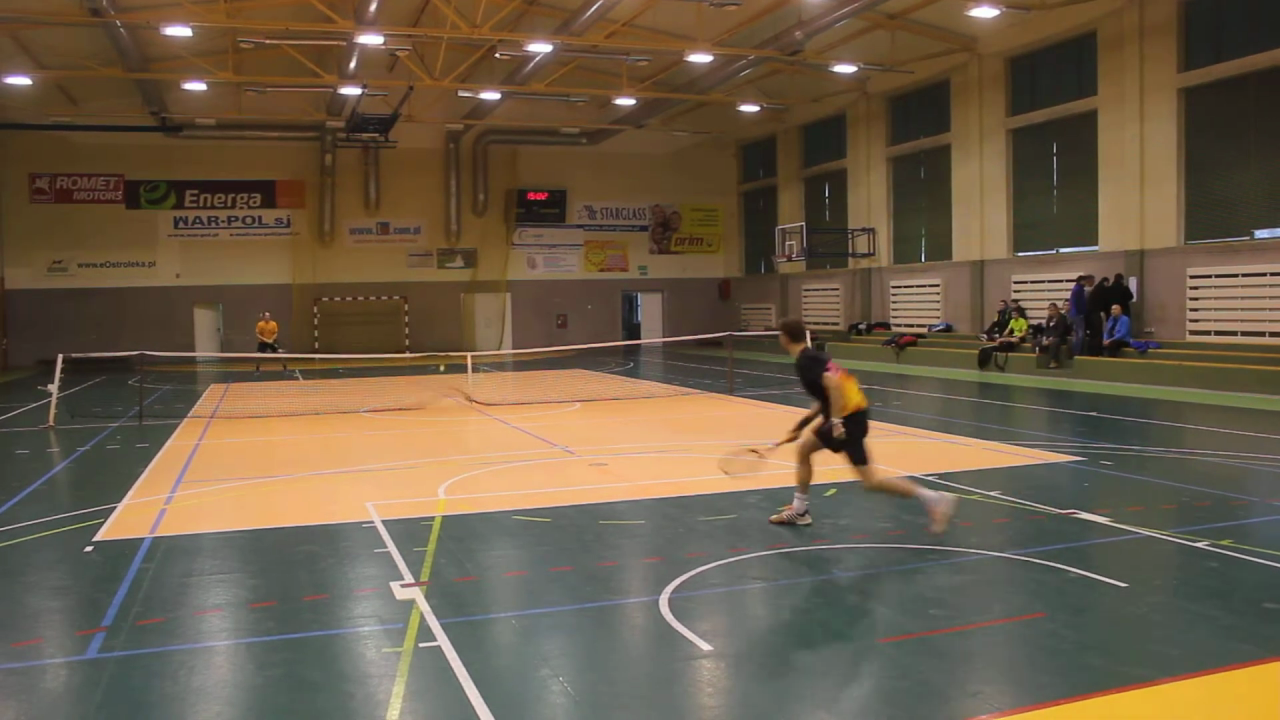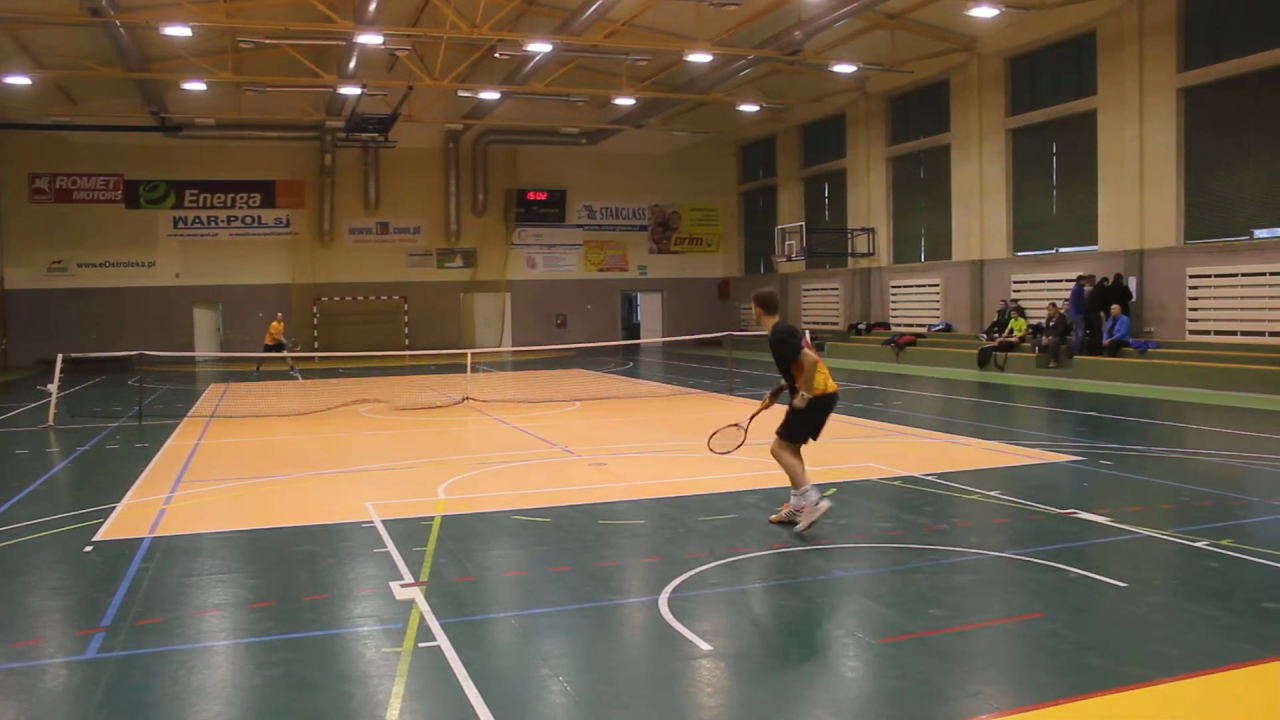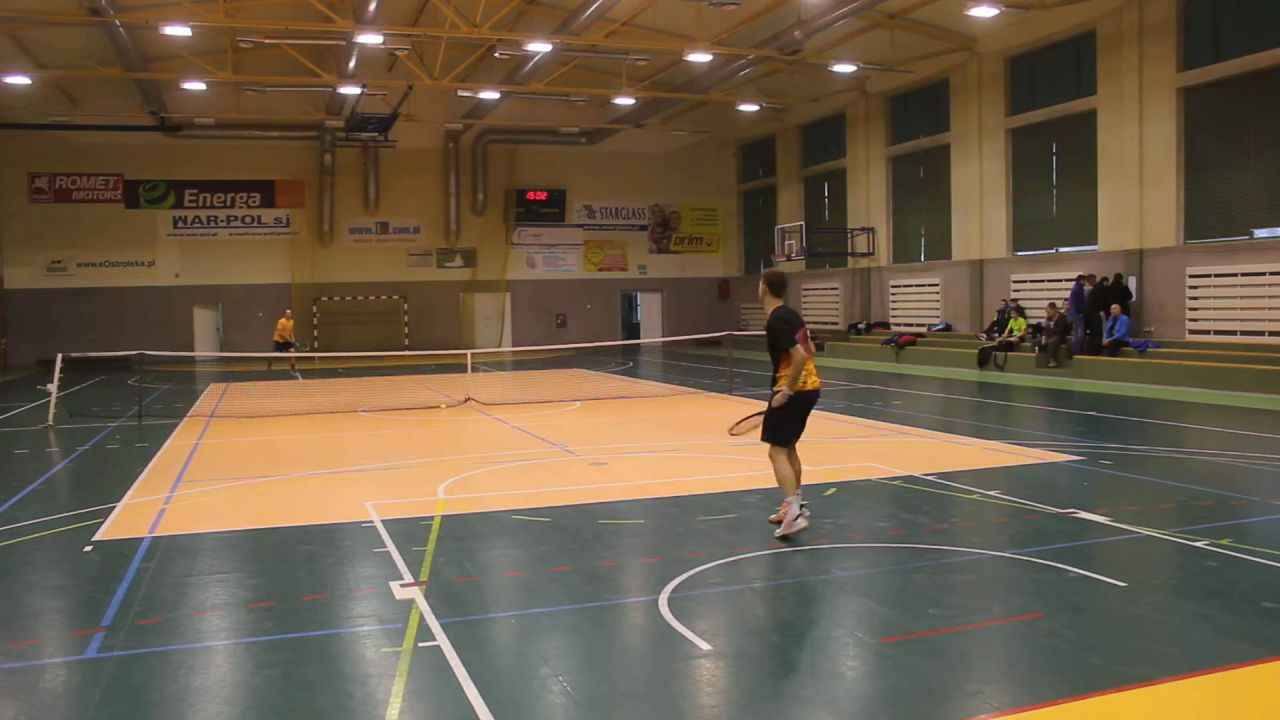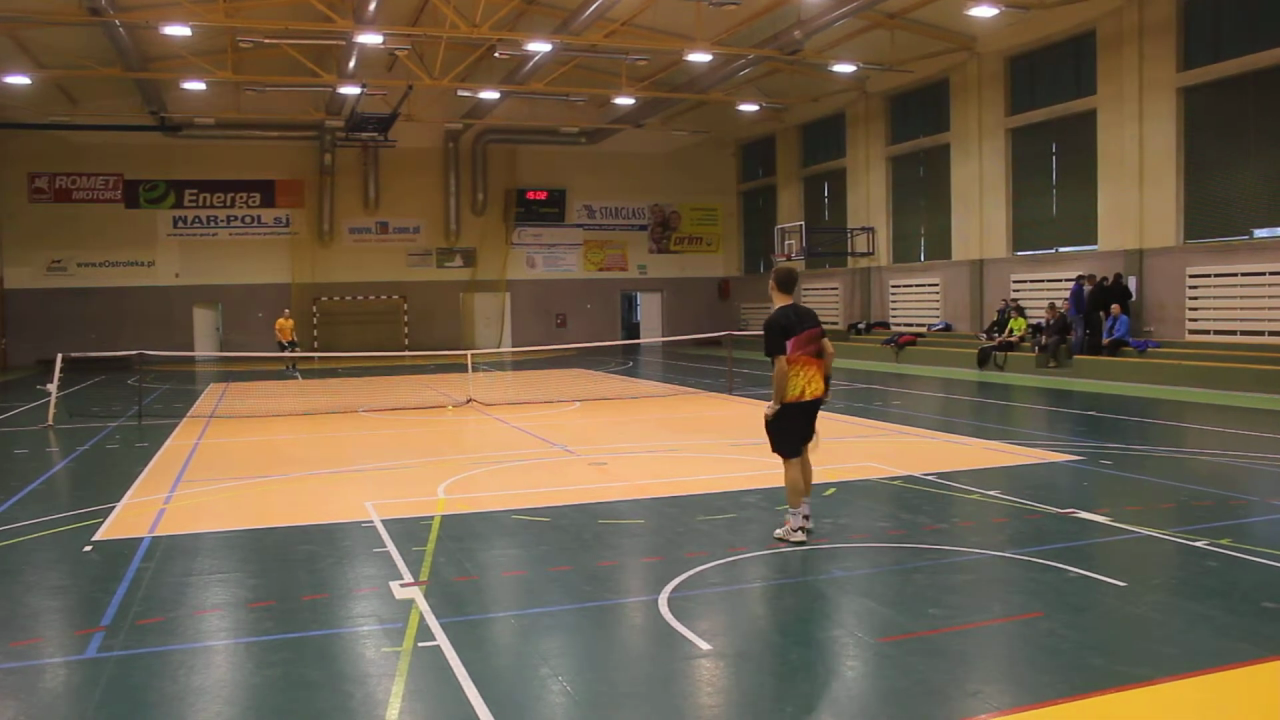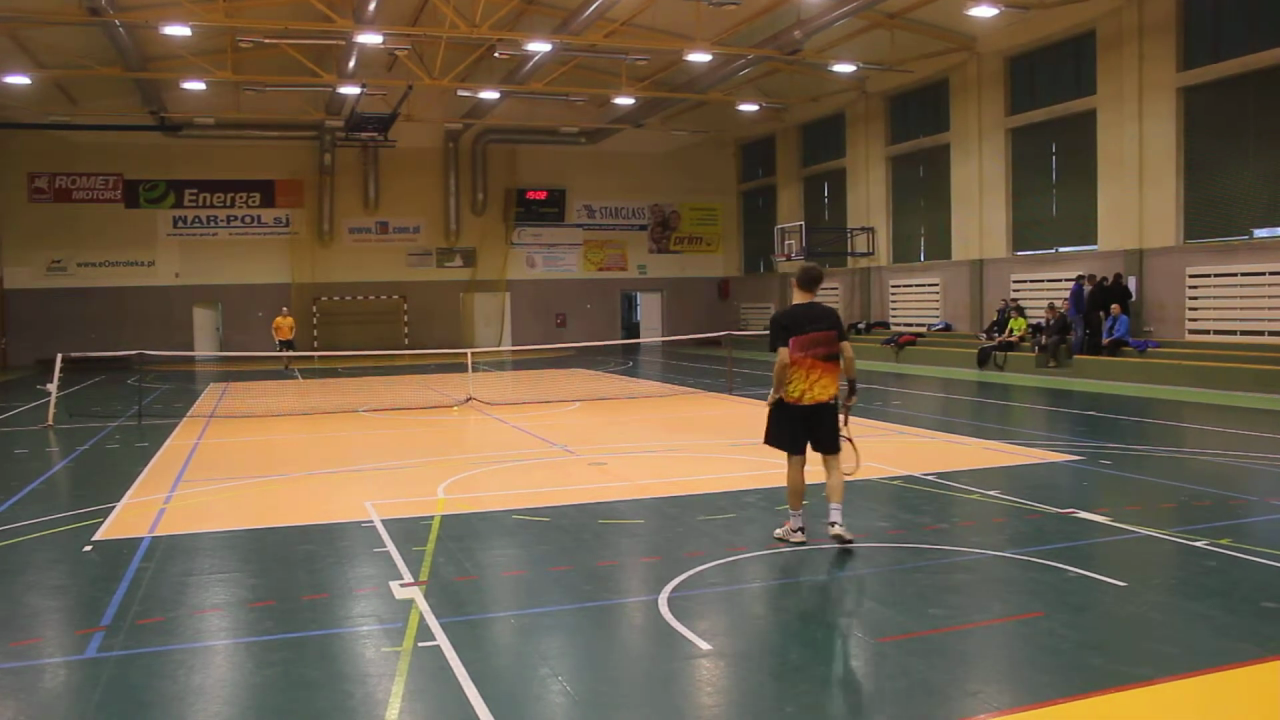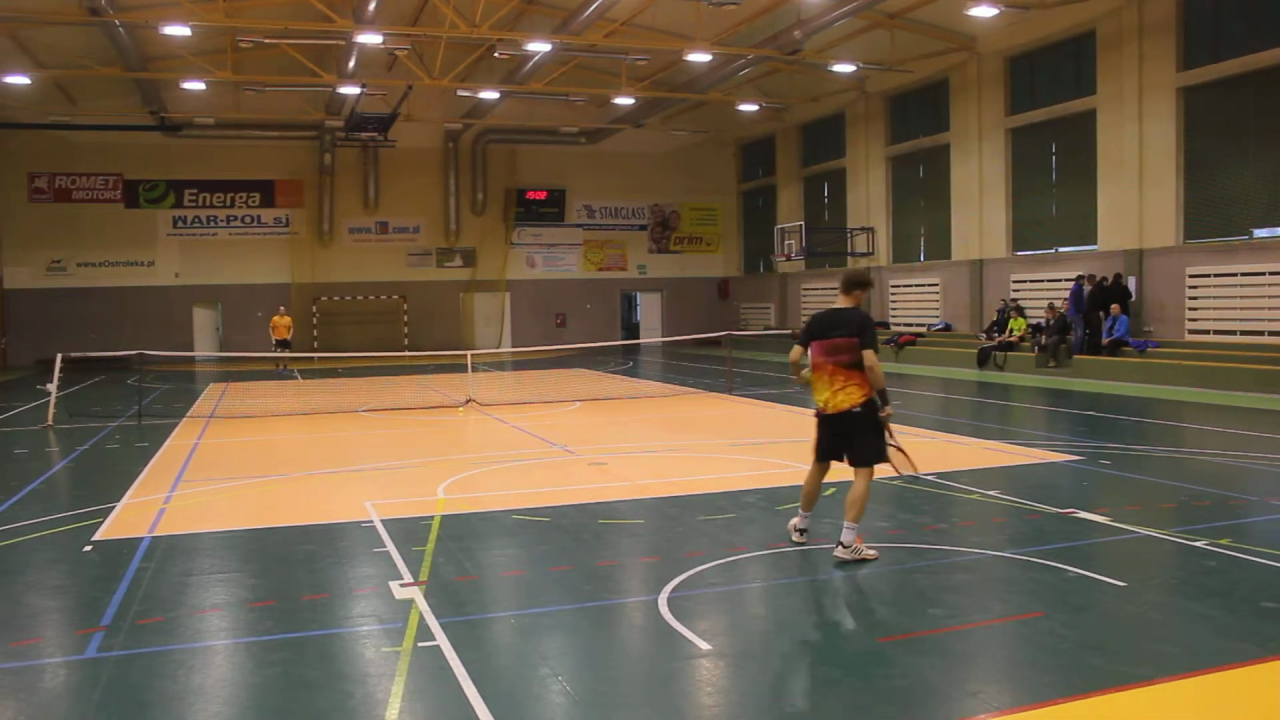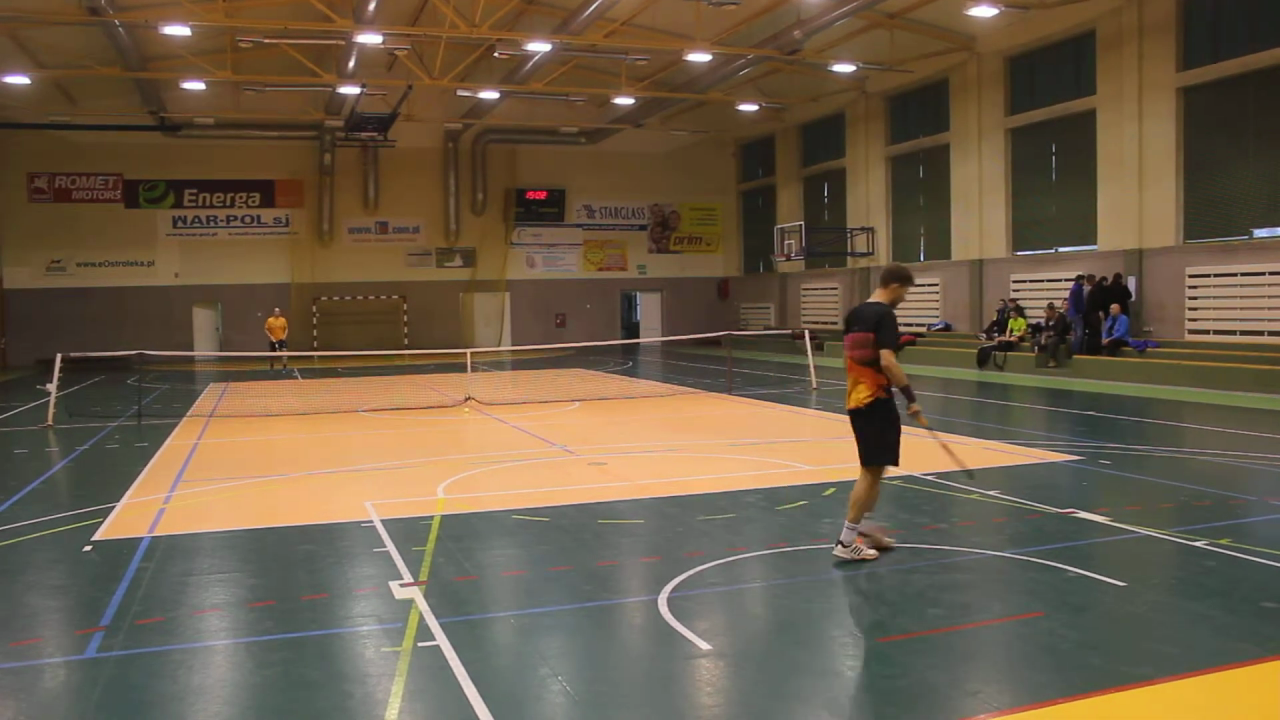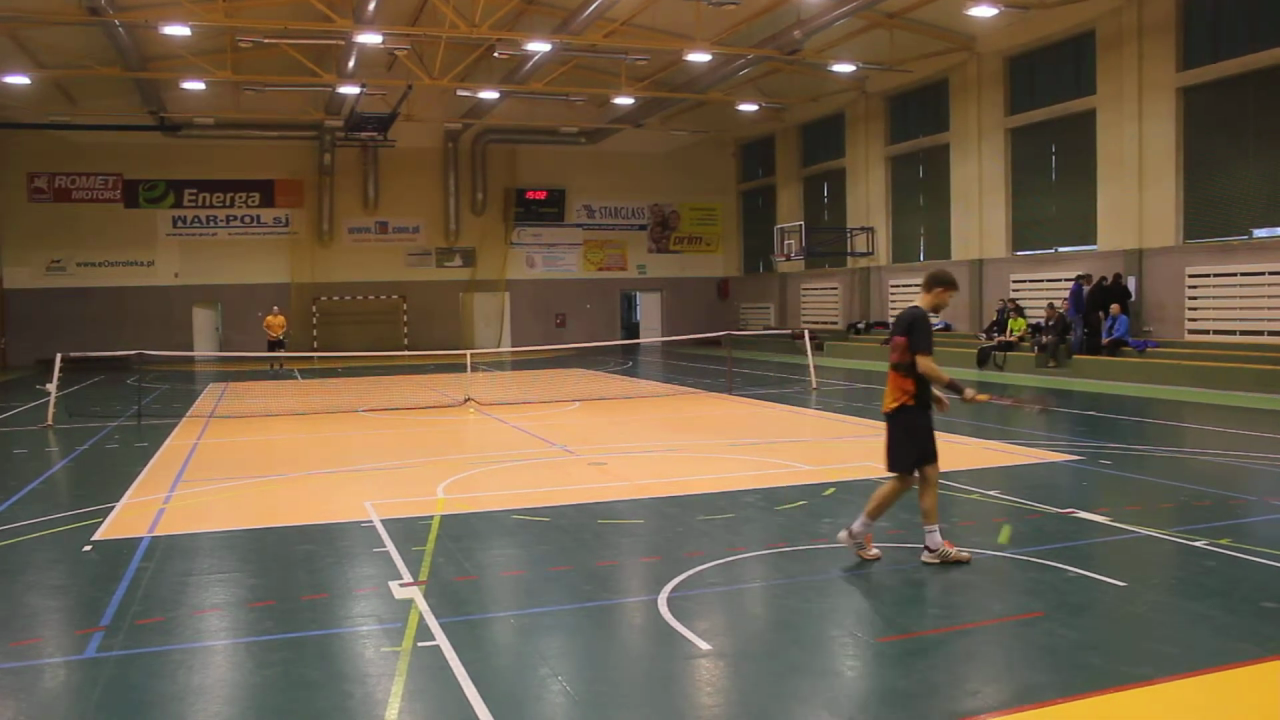
dt=0.3s
person 1, frame 1
left shoulder: (805, 363)
right shoulder: (812, 357)
left elbow: (833, 382)
left wrist: (834, 421)
right wrist: (803, 423)
left hip: (849, 416)
right hip: (843, 415)
left knee: (869, 478)
right knee: (804, 450)
left ankle: (935, 500)
right ankle: (799, 509)
person 1, frame 2
left shoulder: (778, 337)
right shoulder: (785, 331)
left elbow: (811, 359)
left wrist: (804, 394)
right wrist: (777, 390)
left hip: (816, 396)
right hip: (820, 393)
left knee: (780, 448)
right knee: (790, 446)
left ankle: (813, 501)
right ankle: (796, 506)
person 1, frame 3
left shoulder: (776, 321)
right shoulder: (792, 315)
left elbow: (799, 357)
right elbow: (810, 351)
left wrist: (784, 392)
left hip: (793, 392)
right hip: (809, 389)
left knee: (777, 452)
right knee: (788, 448)
left ankle: (795, 515)
right ankle: (793, 506)
person 1, frame 4
left shoulder: (774, 322)
right shoulder: (809, 315)
left elbow: (781, 367)
right elbow: (828, 352)
left wrist: (775, 403)
right wrist: (825, 384)
left hip: (791, 399)
right hip: (814, 394)
left knee: (791, 460)
right knee: (801, 453)
left ankle: (795, 526)
right ankle: (803, 513)
person 1, frame 5
left shoulder: (782, 319)
right shoulder: (829, 314)
left elbow: (782, 359)
right elbow: (848, 355)
left wrist: (774, 391)
right wrist: (852, 388)
left hip: (793, 400)
right hip: (826, 398)
left knee: (796, 462)
right knee: (831, 461)
left ankle: (794, 527)
right ankle: (835, 521)
person 1, frame 6
left shoulder: (817, 321)
right shoulder: (863, 321)
left elbow: (794, 358)
right elbow: (870, 363)
left wrist: (801, 375)
right wrist: (884, 400)
left hip: (827, 406)
right hip: (859, 406)
left knee: (819, 466)
right knee: (863, 473)
left ankle: (801, 526)
right ankle: (848, 541)
person 1, frame 7
left shoulder: (855, 314)
right shoulder: (885, 315)
right elbow: (886, 362)
right wrist: (910, 397)
left hip: (859, 399)
right hip: (876, 402)
left knee: (874, 467)
right knee: (872, 471)
left ankle: (863, 526)
right ankle: (847, 541)
person 1, frame 8
left shoulder: (904, 317)
right shoulder: (919, 320)
right elbow: (924, 366)
left wrist: (932, 393)
right wrist: (959, 389)
left hip: (912, 407)
right hip: (907, 408)
left knee: (929, 474)
right knee: (902, 479)
left ankle: (934, 545)
right ankle: (857, 531)
